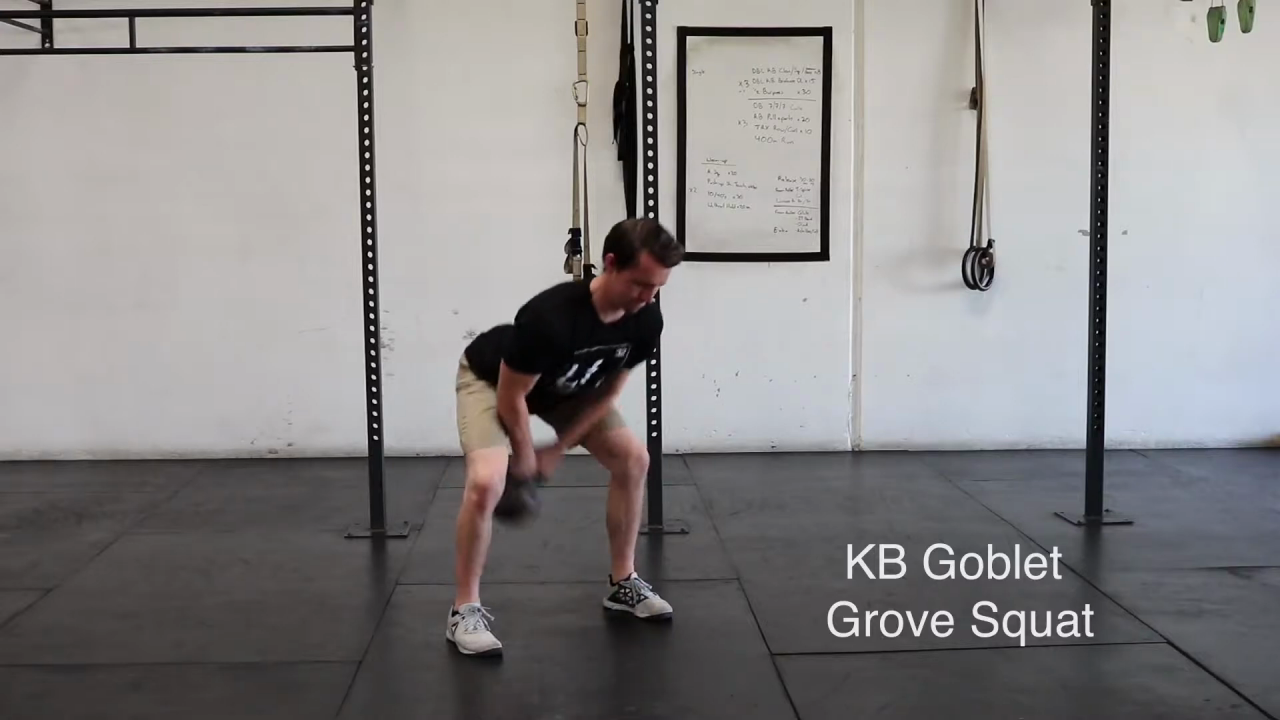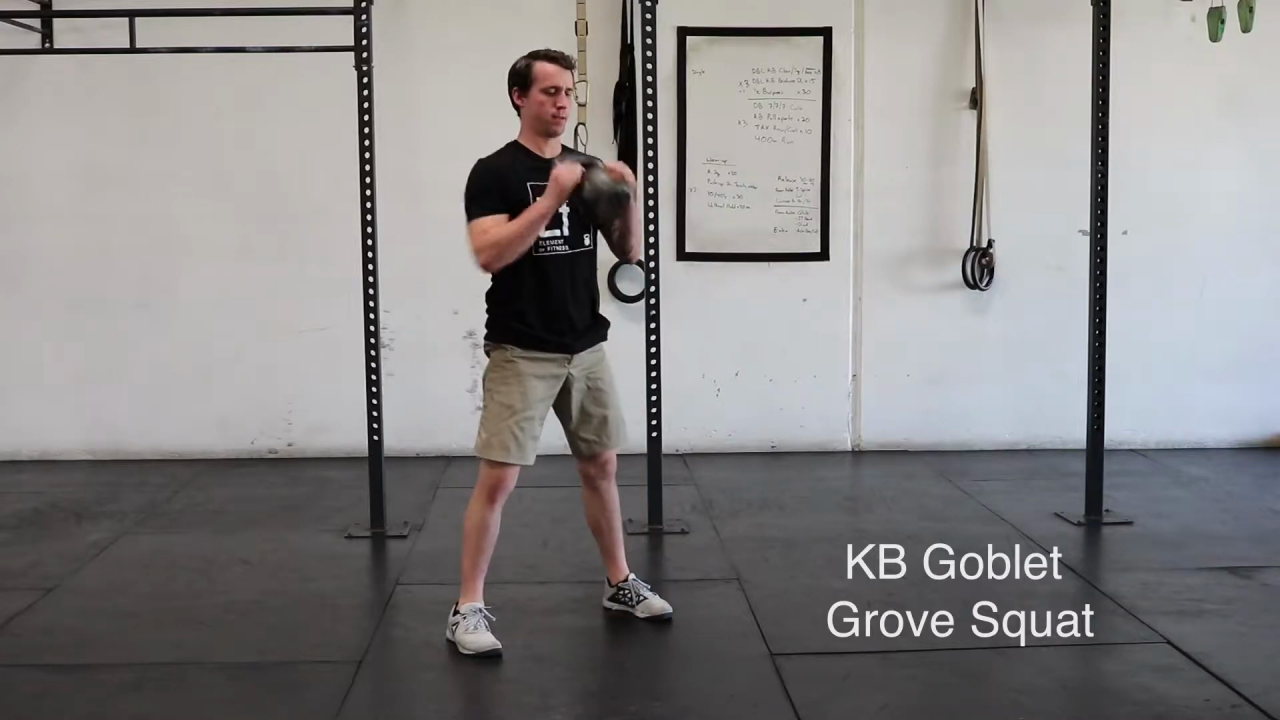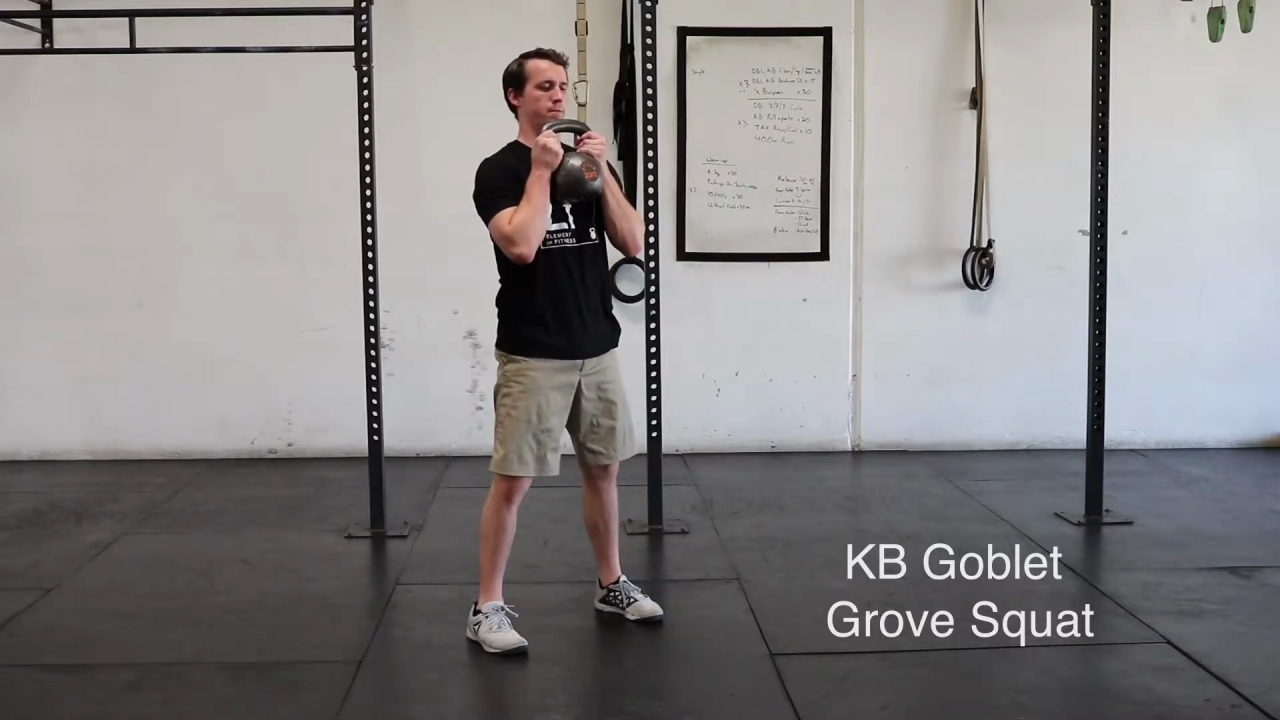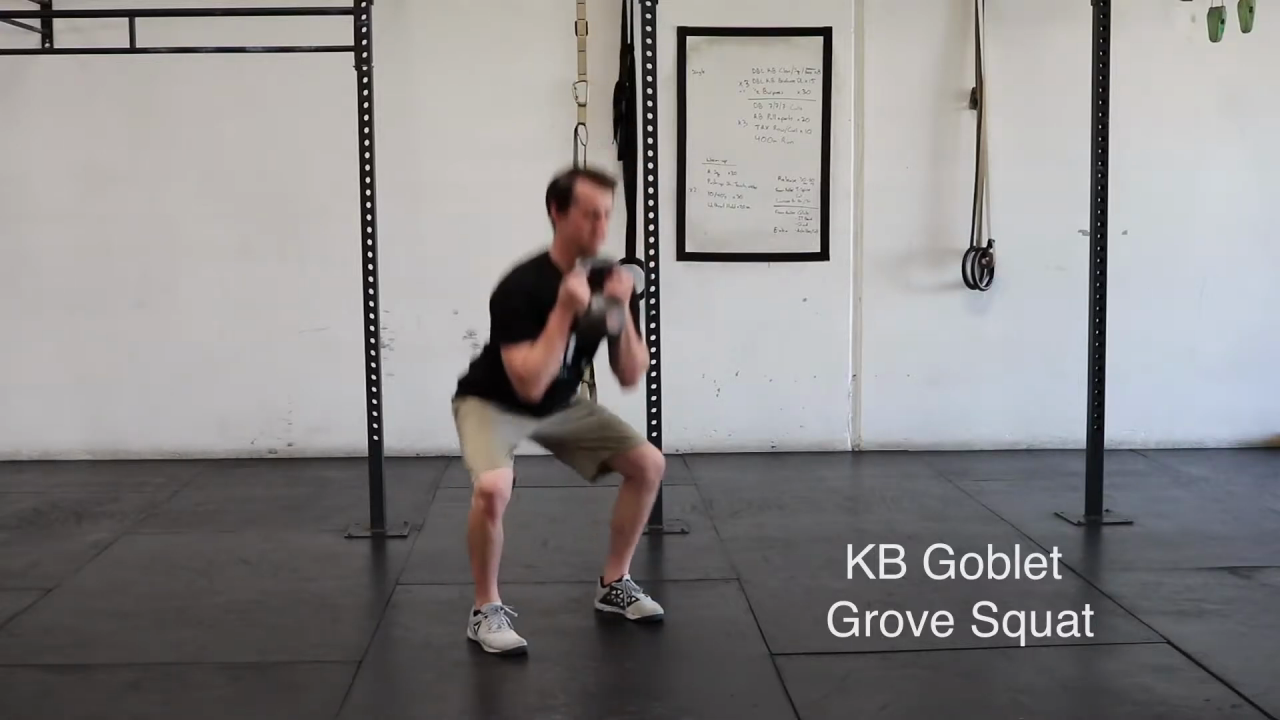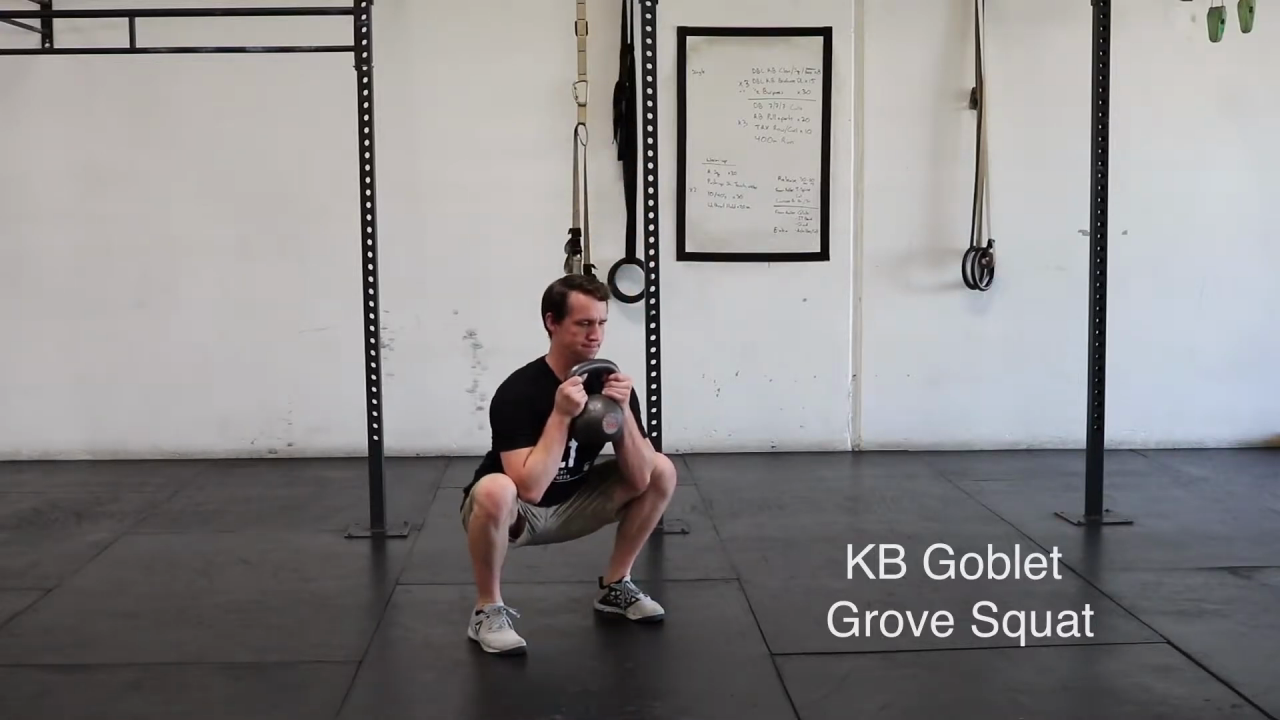
dt=1s
person 1, frame 1
left shoulder: (646, 322)
right shoulder: (549, 315)
left elbow: (609, 390)
right elbow: (510, 398)
left wrist: (558, 450)
right wrist: (524, 455)
left hip: (569, 385)
right hip: (489, 379)
left knee: (634, 459)
right knee: (487, 482)
left ankle: (623, 581)
right ankle: (466, 609)
person 1, frame 2
left shoulder: (587, 166)
right shoulder: (495, 171)
left elbow: (629, 251)
right elbow: (489, 256)
left wrist: (625, 199)
right wrist: (549, 200)
left hip: (586, 346)
right hip: (521, 353)
left knee: (602, 467)
right knee: (497, 480)
left ankle: (620, 582)
right ankle: (468, 608)
person 1, frame 3
left shoulder: (591, 161)
right shoulder: (500, 170)
left elbow: (633, 242)
right elbow: (520, 246)
left wrist: (602, 172)
right wrist: (542, 170)
left hip: (597, 349)
right hip: (533, 356)
left knee: (603, 471)
right knee: (511, 484)
left ankle: (611, 584)
right ankle: (487, 607)
person 1, frame 4
left shoulder: (612, 279)
right shoulder: (522, 287)
left elbow: (630, 377)
right elbow: (529, 387)
left wrist: (621, 311)
right wrist: (565, 312)
left hip: (561, 403)
right hip: (493, 404)
left knee: (648, 464)
right knee: (493, 488)
left ankle: (614, 584)
right ankle: (486, 609)
person 1, frame 5
left shoulder: (611, 383)
right shoulder: (519, 392)
left elbow: (639, 479)
right elbow: (530, 489)
left wrist: (623, 410)
right wrist: (561, 415)
left hip: (570, 502)
right hip: (514, 510)
left knee: (662, 472)
right knee: (496, 490)
left ankle: (615, 585)
right ankle: (488, 609)
